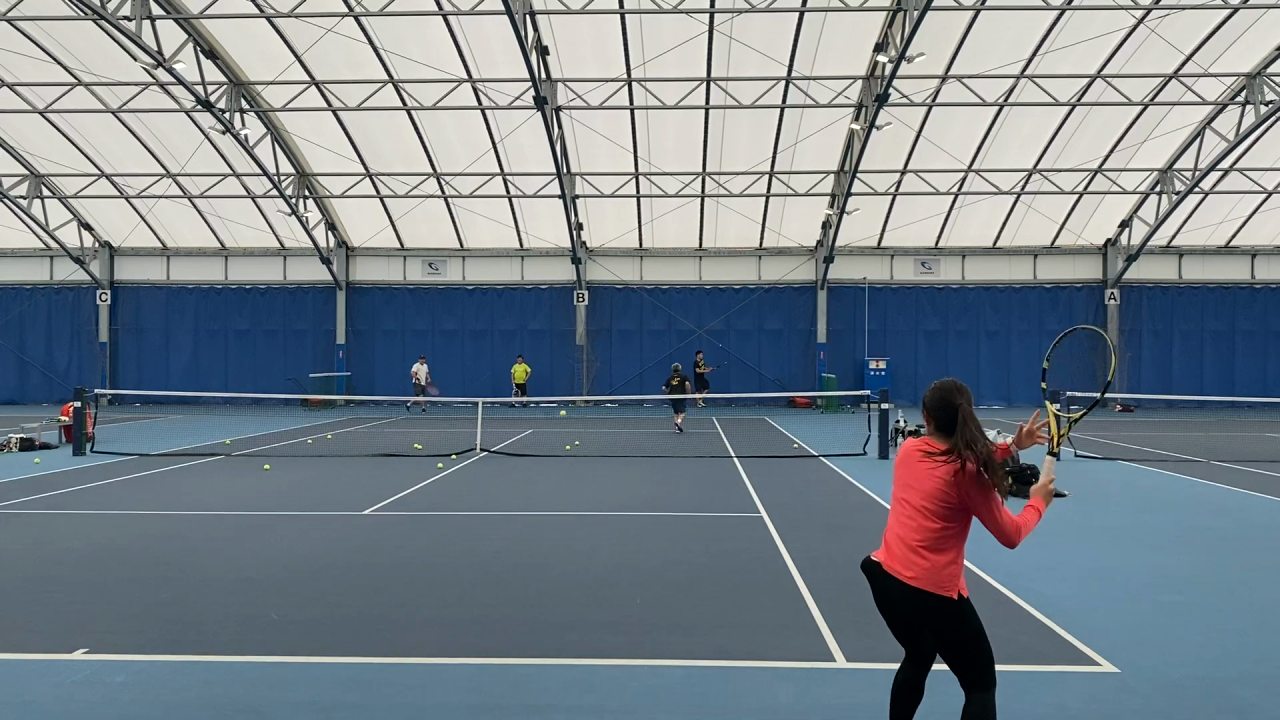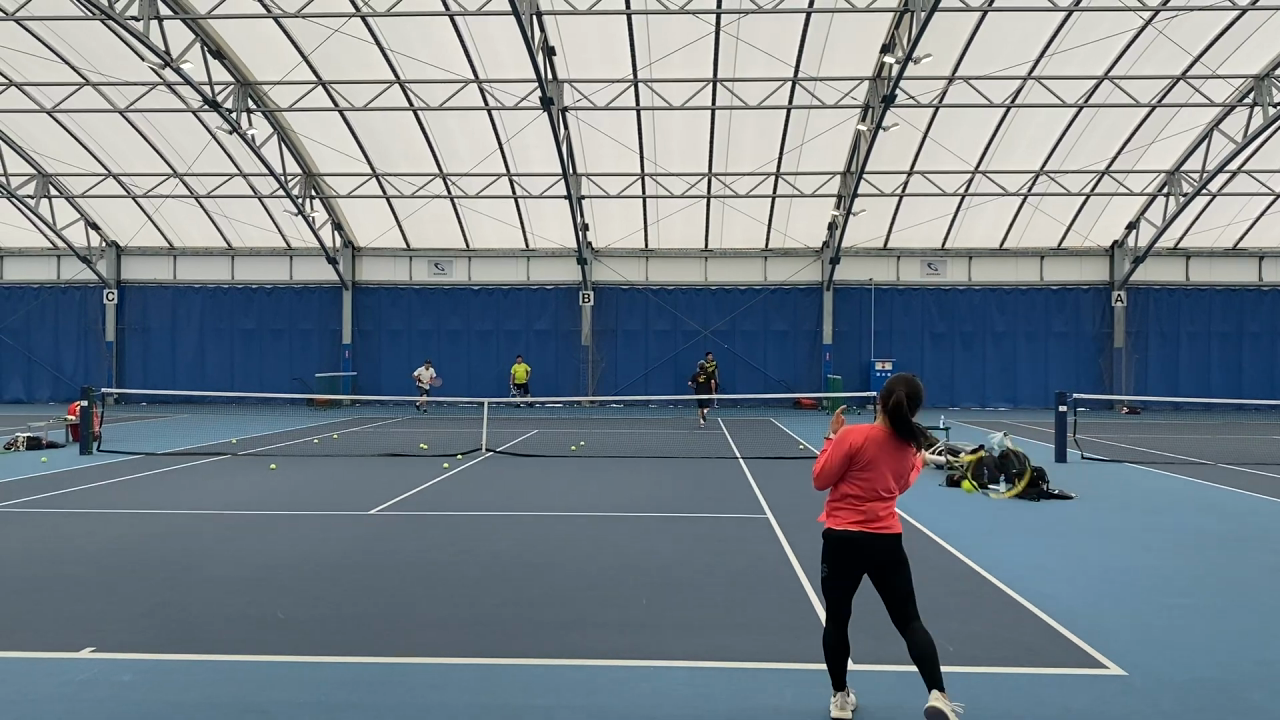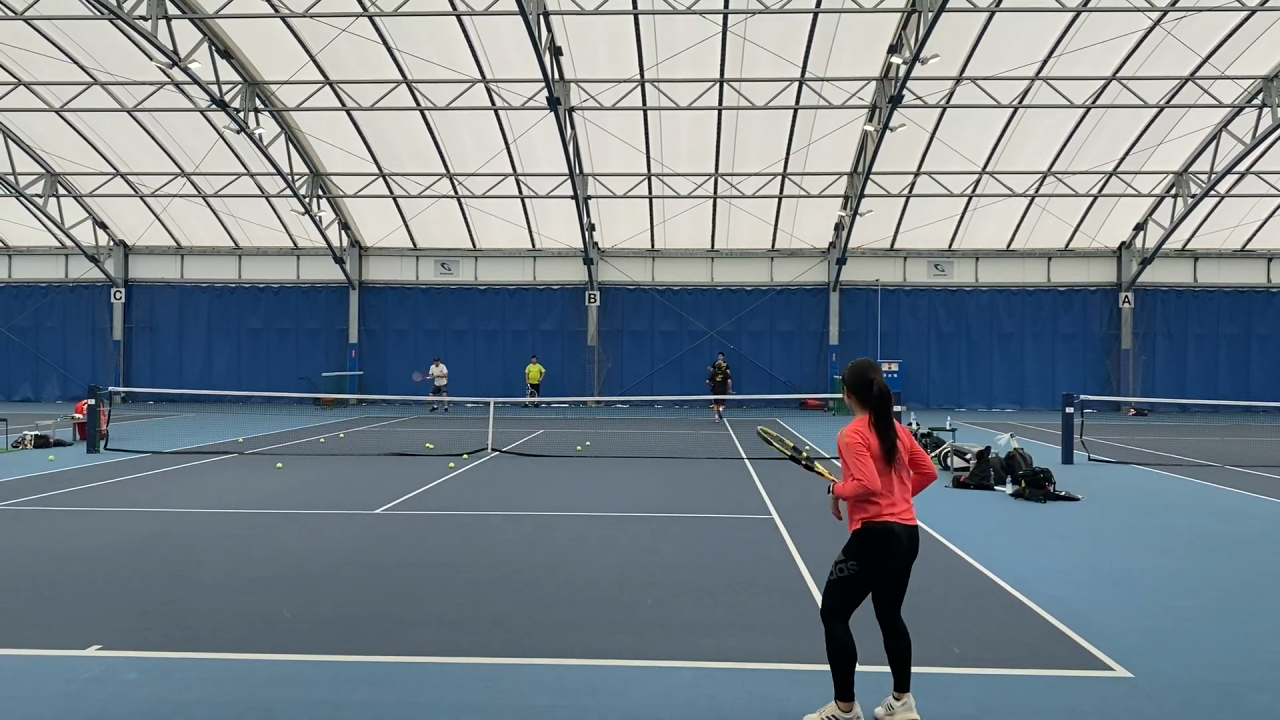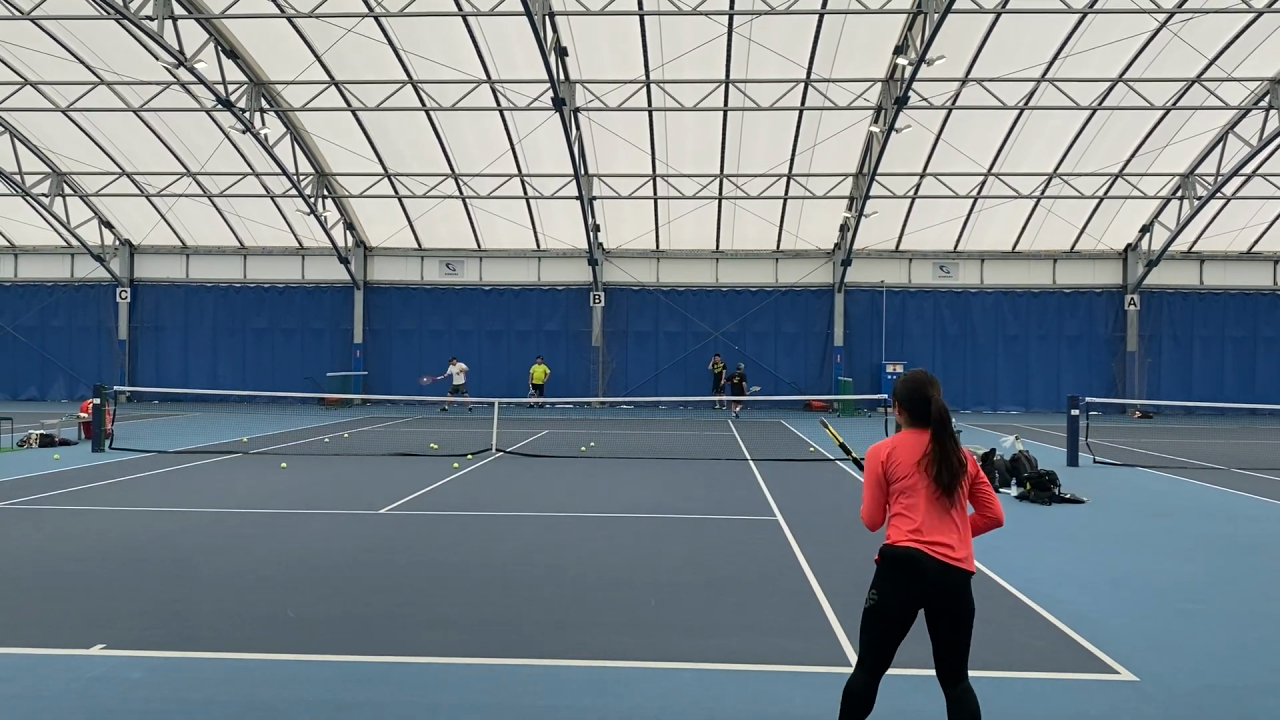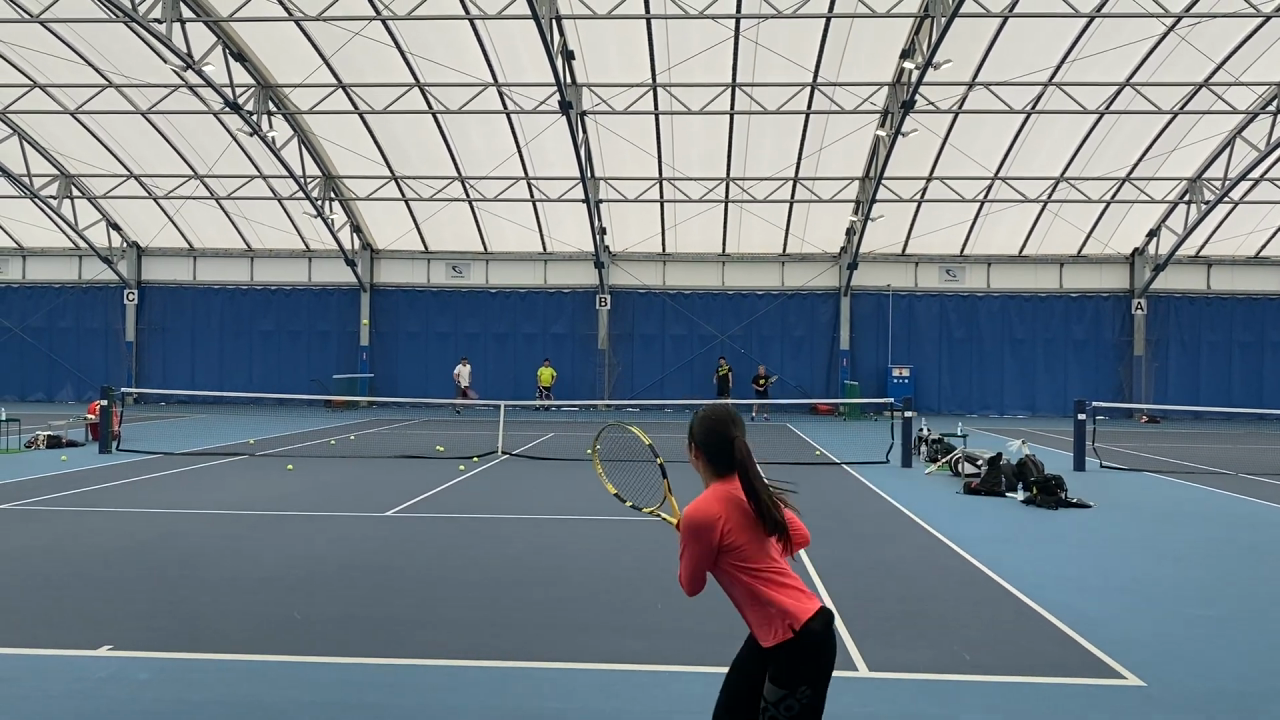
dt=0.7s
person 1, frame 1
left shoulder: (909, 450)
right shoulder: (969, 471)
right elbow: (1010, 536)
left wrist: (1009, 446)
right wrist: (1039, 501)
left hip: (886, 580)
right hip: (936, 593)
left knee: (918, 660)
right knee: (980, 685)
person 1, frame 2
left shoulder: (852, 435)
right shoulder: (912, 448)
left elbow: (820, 480)
left wrist: (831, 440)
left hip: (843, 539)
right hip: (887, 542)
left knee: (837, 619)
right knee: (909, 622)
person 1, frame 3
left shoulder: (852, 435)
right shoulder: (897, 429)
left elbow: (869, 486)
right elbow: (929, 473)
left wrist: (837, 490)
left hip: (874, 536)
right hip: (907, 533)
left knee: (833, 613)
right knee: (889, 614)
person 1, frame 4
left shoulder: (884, 452)
right shoulder: (962, 456)
left elbow: (871, 518)
right elbow: (994, 516)
left hip: (903, 563)
right hip: (955, 573)
left knee: (869, 667)
right knee: (954, 679)
person 1, frame 5
left shoulder: (700, 514)
right shoulder: (753, 492)
left elbow: (691, 584)
right elbow: (800, 537)
left wrist: (688, 549)
right hip: (788, 631)
